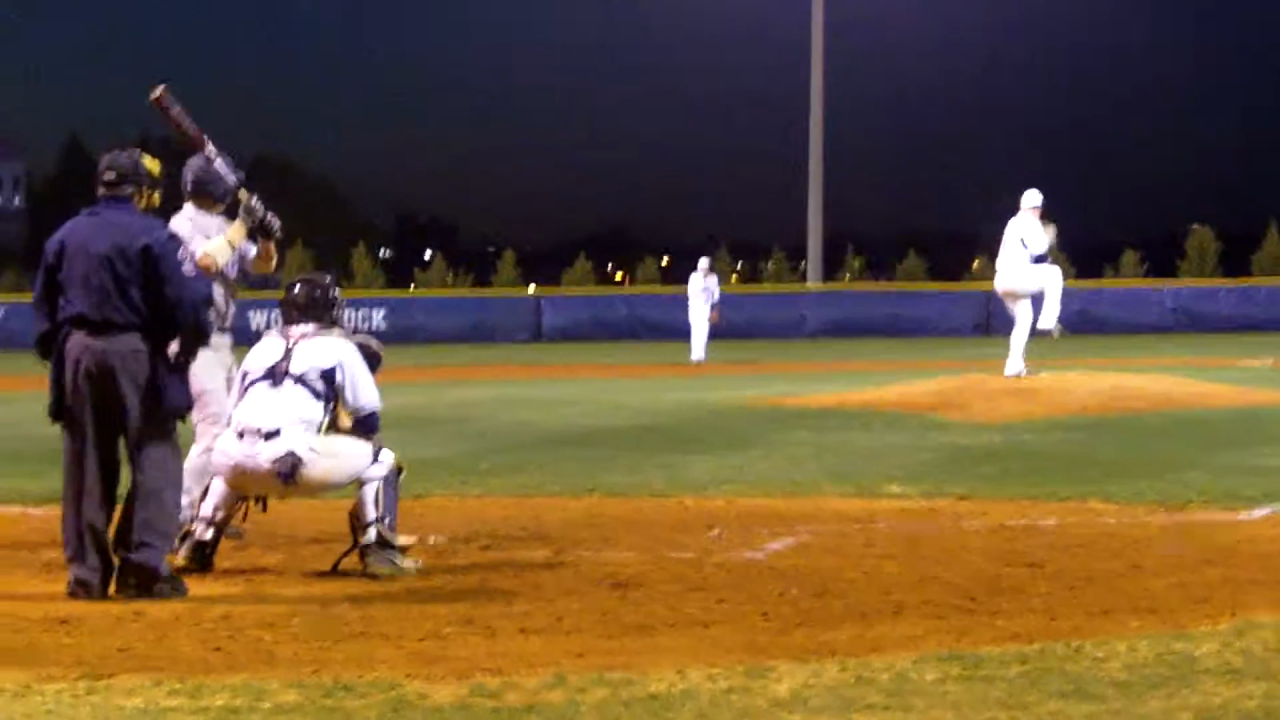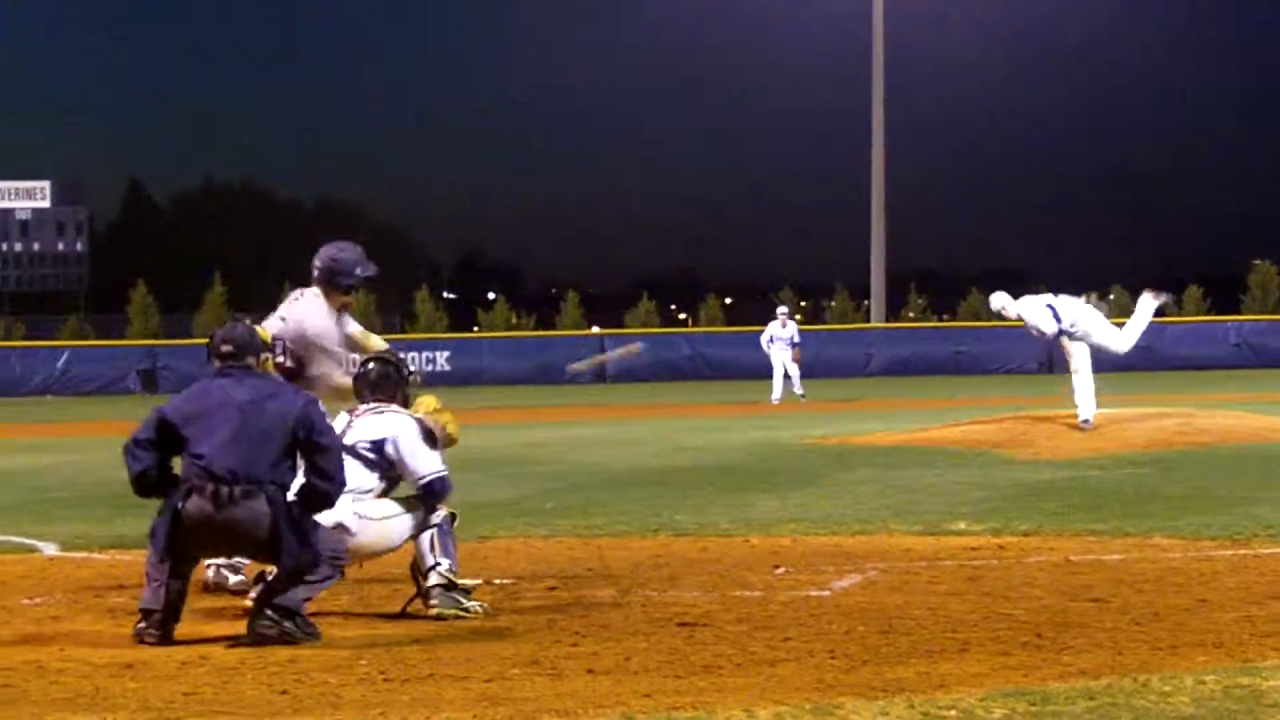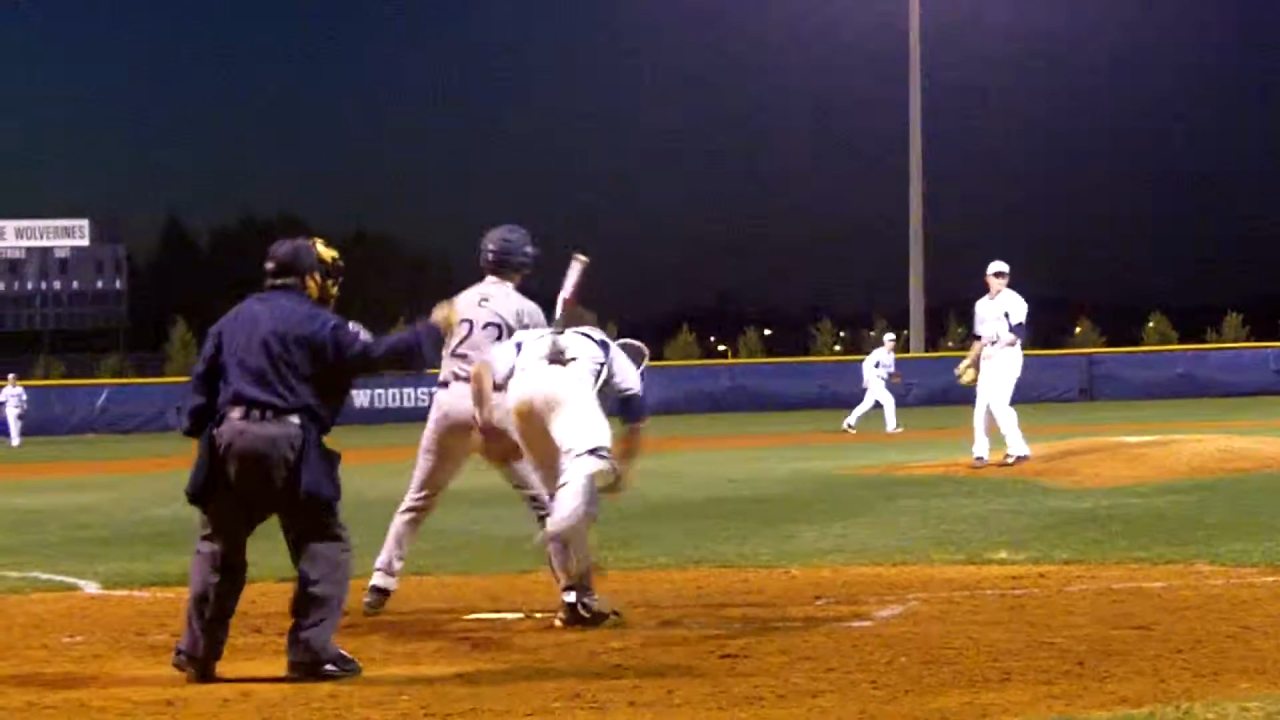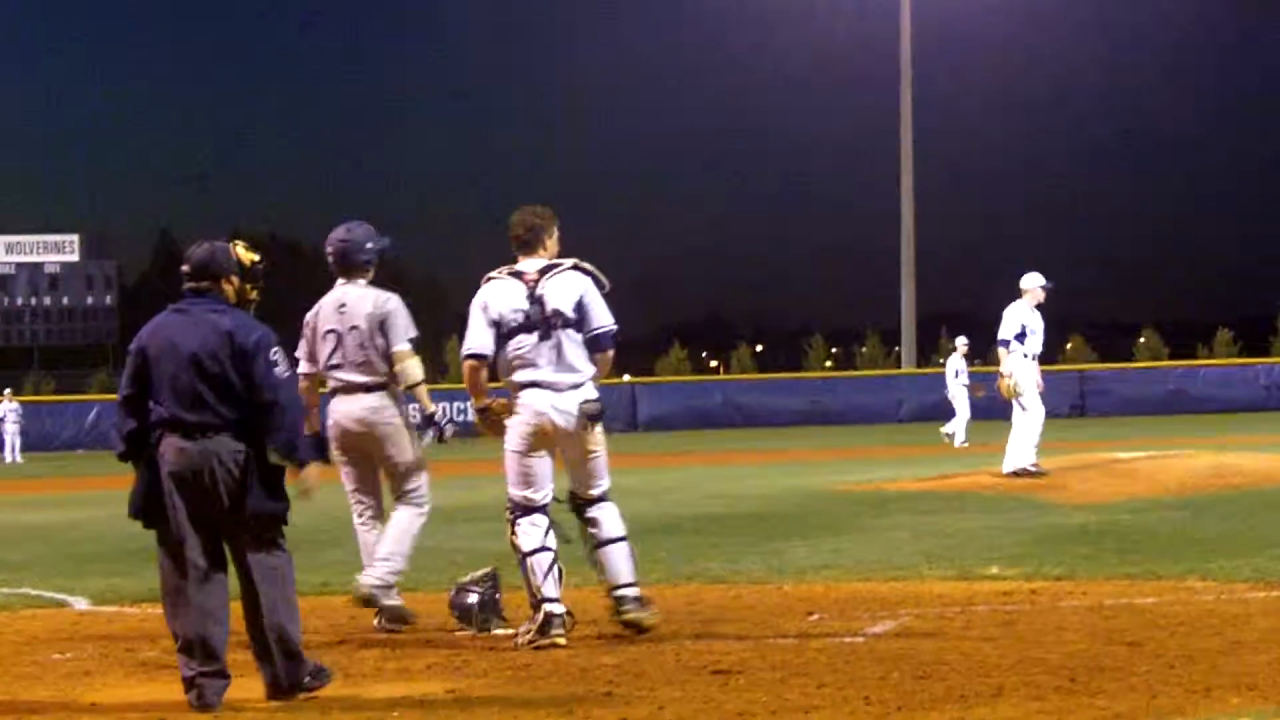
dt=1s
person 1, frame 1
left shoulder: (64, 235)
right shoulder: (154, 235)
left elbow: (44, 307)
right elbow: (187, 301)
left wrist: (58, 356)
right wrist: (193, 339)
left hip: (77, 354)
right hip: (135, 354)
left knee: (86, 464)
right knee: (154, 460)
left ankle: (87, 573)
right ankle: (142, 566)
person 1, frame 2
left shoulder: (189, 399)
right shoulder: (293, 400)
left elbow: (140, 450)
right elbow: (328, 468)
left wrist: (172, 491)
right wrist: (301, 507)
left hip: (198, 515)
right hip: (259, 516)
left knee: (172, 524)
right knee: (327, 552)
left ankle: (155, 617)
right ankle: (277, 611)
person 1, frame 3
left shoulder: (234, 318)
right shoulder: (319, 324)
left elbow: (202, 381)
right elbow: (379, 354)
left wrist: (201, 432)
right wrist: (432, 328)
left hip: (231, 435)
right hip: (289, 440)
left knee: (217, 546)
right knee: (321, 547)
left ankle: (198, 654)
right ankle: (311, 654)
person 1, frame 4
left shoulder: (151, 333)
right shoulder: (248, 333)
left elbow: (131, 404)
right elbow: (278, 404)
left wrist: (139, 457)
right wrist: (298, 460)
left hip: (171, 459)
right hip: (232, 456)
left knee: (189, 572)
right knee: (264, 564)
left ankle: (204, 681)
right ankle: (288, 671)
person 2, frame 1
left shoulder: (223, 226)
right shoulder: (183, 224)
left elbow: (263, 265)
right elbow: (208, 261)
left wrist: (266, 237)
right wrist: (242, 226)
left hip: (219, 340)
left knee: (228, 429)
right knee: (215, 432)
right ankle: (172, 521)
person 2, frame 2
left shoulder: (311, 298)
right shoulder: (316, 322)
left elbow: (358, 336)
right elbow: (337, 388)
left wrist: (376, 348)
right ankle: (227, 564)
person 2, frame 3
left shoulder: (462, 300)
right shoulder: (527, 310)
left hip: (448, 399)
left knee: (418, 500)
right knee: (541, 494)
left ankle: (381, 584)
person 2, frame 4
left shoulder: (318, 311)
right shoulder: (384, 302)
left elbow: (307, 376)
right elbow: (404, 360)
left wrist: (313, 429)
right wrist: (427, 407)
left hip: (338, 410)
right hip: (378, 405)
left knee: (366, 510)
right knee: (413, 498)
left ankle: (387, 603)
right ankle: (377, 581)
person 3, frame 1
left shoulder: (261, 346)
right shoulder: (340, 346)
right elbow: (368, 424)
right wrist: (343, 430)
left hip: (235, 457)
right hip: (288, 457)
right knee: (378, 460)
left ankle: (197, 545)
right ankle: (378, 549)
person 3, frame 2
left shoulder: (344, 421)
right shoulder: (402, 423)
right elbow: (438, 489)
right wrist: (430, 447)
right hip: (337, 523)
right knee: (428, 510)
right ankle: (442, 592)
person 3, frame 3
left shoulder: (524, 340)
right shoulder: (604, 345)
left elbow: (482, 370)
right elbow: (634, 409)
left wrist: (486, 419)
right wrist: (625, 459)
left hip: (520, 392)
right hip: (566, 382)
left knee: (562, 489)
right knee: (589, 465)
left ankle: (578, 601)
person 3, frame 4
left shoulder: (491, 292)
right shoulder: (577, 280)
left elbow: (475, 362)
right elbow: (606, 349)
left wrist: (482, 404)
left hip: (527, 407)
right hip: (580, 404)
left knee: (528, 513)
right knee: (596, 502)
left ankle: (549, 616)
right ankle: (625, 596)
person 4, frame 1
left shoulder: (1013, 223)
right shoulder: (1032, 224)
right elbow: (1040, 257)
left wrist: (1044, 238)
right wrist: (1047, 240)
left hip: (1001, 280)
right hip: (1018, 273)
left knee: (1024, 320)
right knee: (1054, 276)
left ankle: (1014, 367)
right ankle: (1047, 323)
person 4, frame 2
left shoulder: (1032, 311)
right shoulder: (1026, 305)
left elbow: (1058, 333)
right elbow: (1054, 299)
left wrist: (1072, 358)
right wrist: (1080, 303)
left hip: (1084, 322)
right hip: (1073, 330)
left knee: (1121, 343)
right knee: (1080, 372)
left ankle: (1148, 301)
right ankle: (1086, 416)
person 4, frame 3
left shoulder: (1013, 299)
right shoulder: (981, 304)
left elbow: (1017, 331)
left wrist: (996, 348)
right wrist: (970, 359)
left hip: (1008, 356)
right hip: (988, 357)
left knee: (998, 403)
right knee: (982, 404)
left ankle: (1018, 450)
right ankle: (981, 453)
person 4, frame 4
left shoulder: (1036, 315)
right shoulder: (1015, 310)
right elbow: (1003, 341)
left wrist: (1037, 374)
right wrist: (1005, 365)
left hip: (1028, 368)
right hip: (1016, 366)
left knee: (1022, 416)
right knee: (1035, 411)
left ankle: (1012, 465)
right ankle: (1024, 460)
